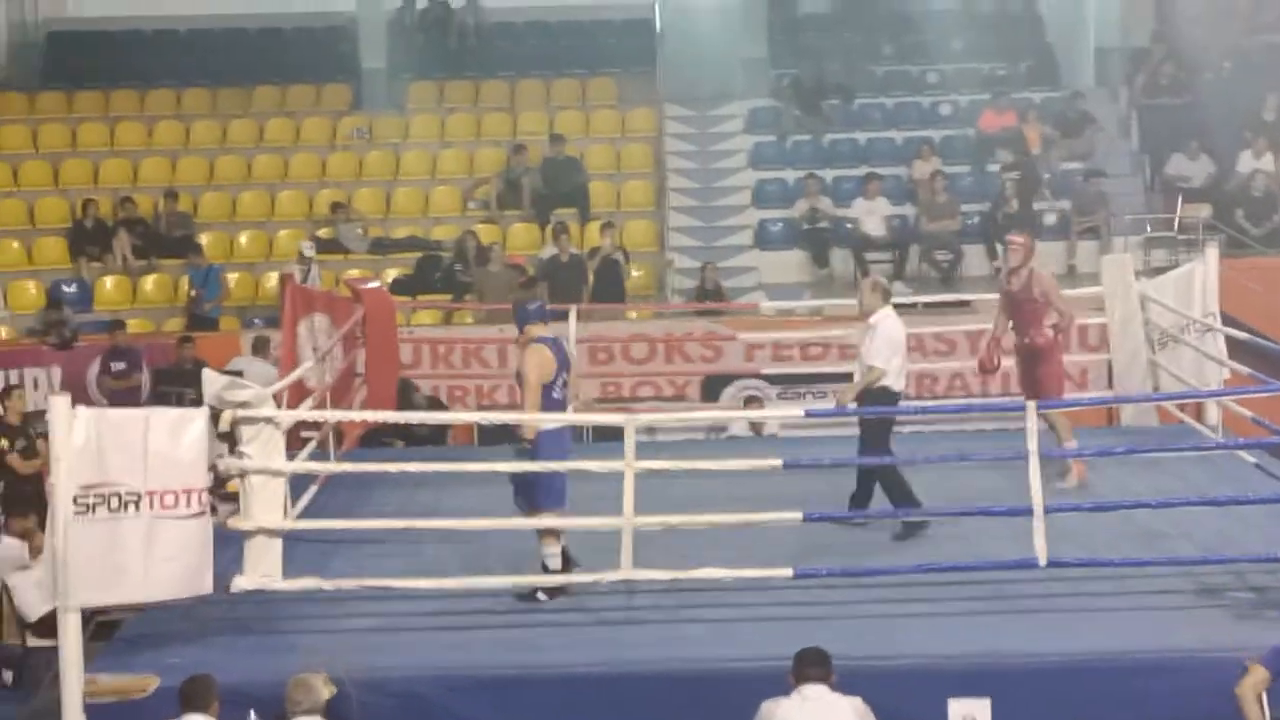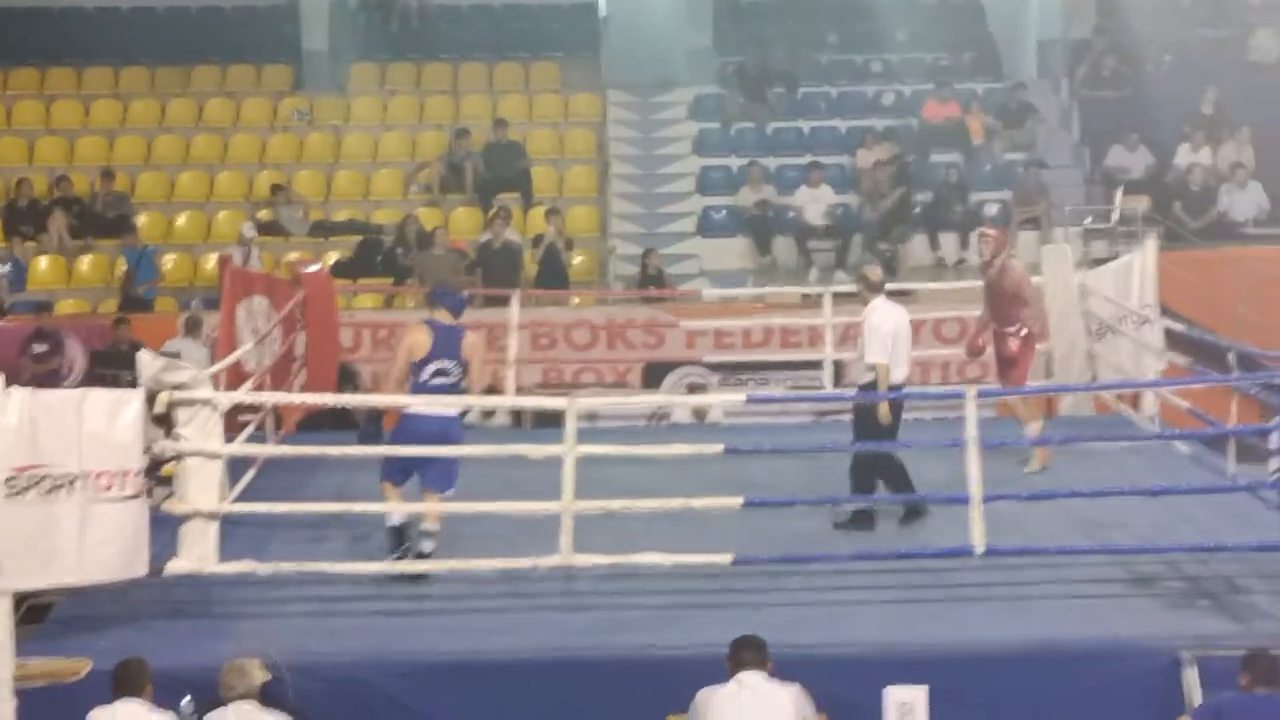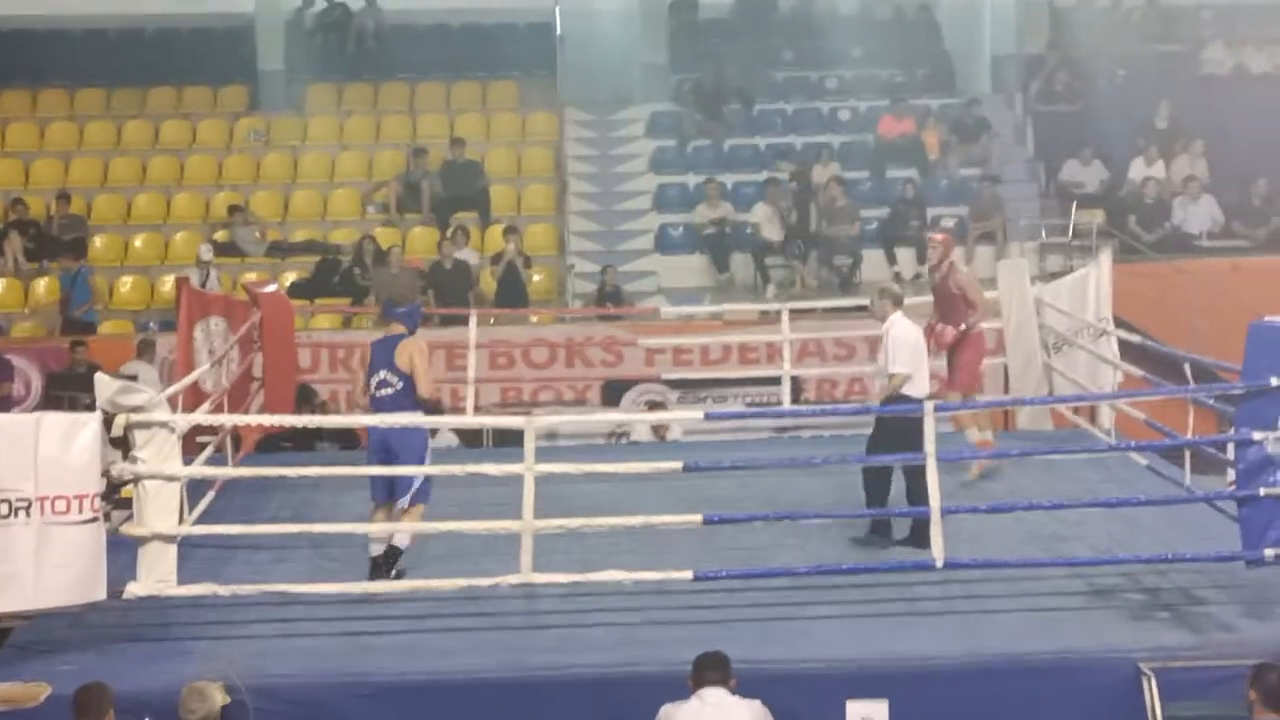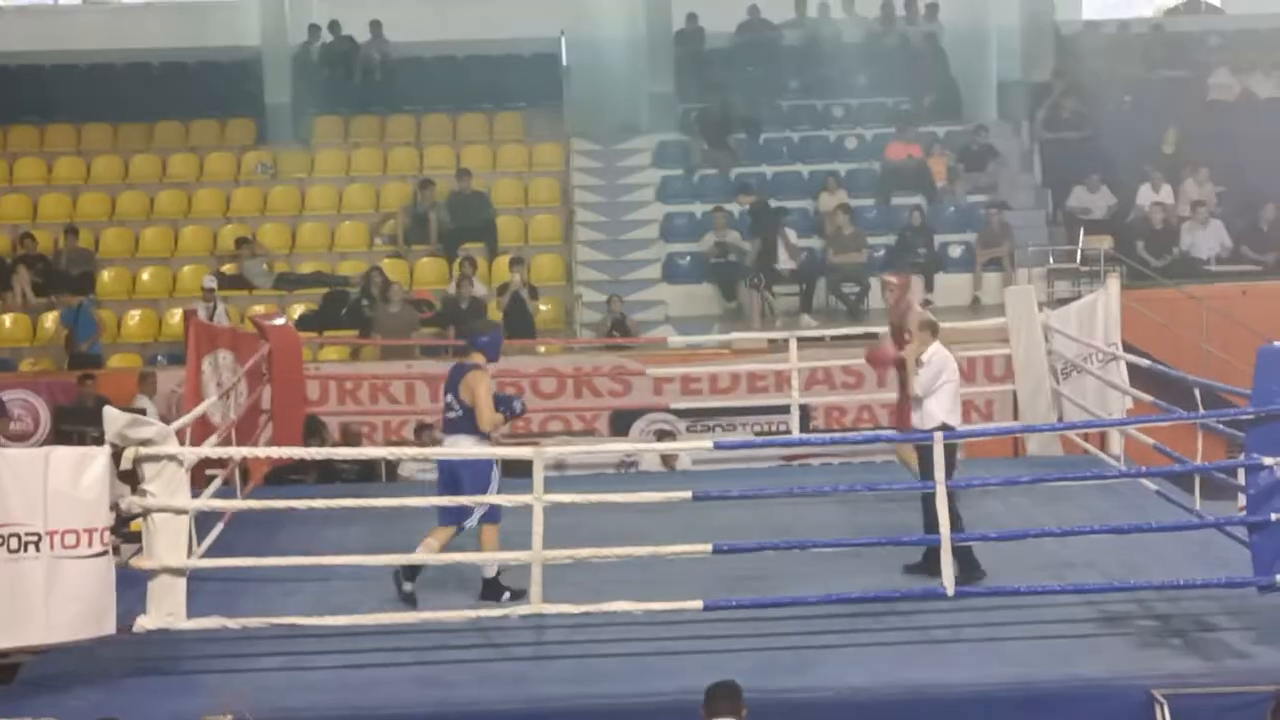
dt=0.5s
person 1, frame 1
left shoulder: (533, 352)
right shoulder: (559, 345)
left elbow: (531, 404)
left wrist: (525, 447)
left hip: (544, 437)
right hip: (558, 431)
left knee: (543, 510)
right knee: (529, 500)
left ankle: (555, 582)
right ankle: (562, 558)
person 1, frame 2
left shoulder: (414, 332)
right shoulder: (469, 339)
left elbow: (394, 380)
right elbow: (476, 387)
left wrist: (374, 415)
left hip: (416, 419)
right hip: (450, 422)
left knee: (391, 481)
right knee: (434, 493)
left ankle: (400, 539)
right ankle: (423, 554)
person 1, frame 3
left shoulder: (373, 348)
right shoulder: (413, 345)
left elbow: (366, 396)
right elbow: (425, 392)
right wrist: (434, 403)
left hip: (378, 429)
right hip: (409, 430)
left knee: (382, 503)
right knee: (415, 503)
left ankle: (378, 564)
right ankle: (388, 561)
person 1, frame 4
left shoulder: (456, 370)
right shoulder: (480, 377)
right elbow: (486, 424)
left wrist: (497, 405)
right wrist: (508, 412)
left hip: (449, 452)
right hip: (473, 455)
left knee: (449, 524)
right knee: (490, 519)
left ankle: (409, 571)
right ankle: (491, 586)
person 2, frame 1
left shoulder: (883, 325)
right shoulder: (885, 322)
left elbow: (877, 369)
left wrist: (851, 391)
left hip: (879, 397)
right hip: (881, 396)
left knee: (878, 459)
right knee: (871, 456)
left ankle: (914, 519)
right ankle: (857, 509)
person 2, frame 2
left shoulder: (874, 318)
right shoulder: (899, 312)
left elbow: (880, 364)
right elbow: (899, 355)
left wrist: (882, 400)
left hip: (875, 392)
right hip: (894, 390)
left knee: (864, 455)
right knee: (881, 452)
left ankle: (863, 515)
right ankle: (912, 503)
person 2, frame 3
left shoulder: (896, 330)
right shoulder: (907, 327)
left elbow: (901, 374)
left wrist: (880, 397)
left hip: (898, 405)
right hip: (911, 405)
left knee: (875, 464)
right knee: (914, 469)
left ankle: (880, 530)
right ankle: (921, 533)
person 2, frame 4
left shoulder: (939, 358)
right shoulder: (931, 358)
left elbow: (915, 390)
left wrist: (910, 362)
left hip: (938, 435)
right hip: (932, 435)
right knee: (931, 500)
left ankle: (969, 565)
right ankle: (933, 560)
person 3, frame 1
left shoulder: (1042, 280)
right shoulder: (1005, 279)
left elbow: (1066, 314)
right elbow: (1003, 313)
left wrist: (1053, 331)
right wrist: (993, 344)
left hip: (1044, 347)
right hip: (1024, 348)
left knee: (1051, 407)
right knee: (1043, 409)
left ankle: (1076, 468)
right ankle: (1071, 456)
person 3, frame 2
left shoulder: (1014, 271)
right shoulder: (986, 269)
left elbow: (1035, 305)
left wrist: (1023, 334)
right wrist: (981, 327)
left hip: (1019, 336)
right hip: (1001, 335)
left knee: (1012, 395)
right knee: (1015, 394)
left ankle: (1038, 452)
right ankle: (1040, 443)
person 3, frame 3
left shoulder: (959, 275)
right shoulder: (934, 274)
left elbow: (982, 308)
left wrist: (961, 328)
right wrist: (930, 328)
left hip: (968, 340)
right hip: (954, 341)
left knee: (954, 400)
right knee: (969, 399)
left ankle: (979, 457)
right ankle: (988, 452)
person 3, frame 4
left shoulder: (911, 312)
right shoulder: (899, 312)
left elbow: (927, 348)
left wrist: (896, 355)
right wrist: (890, 356)
left hip: (918, 382)
right hip: (909, 382)
left knee: (904, 442)
right knee: (906, 440)
left ankle: (938, 493)
